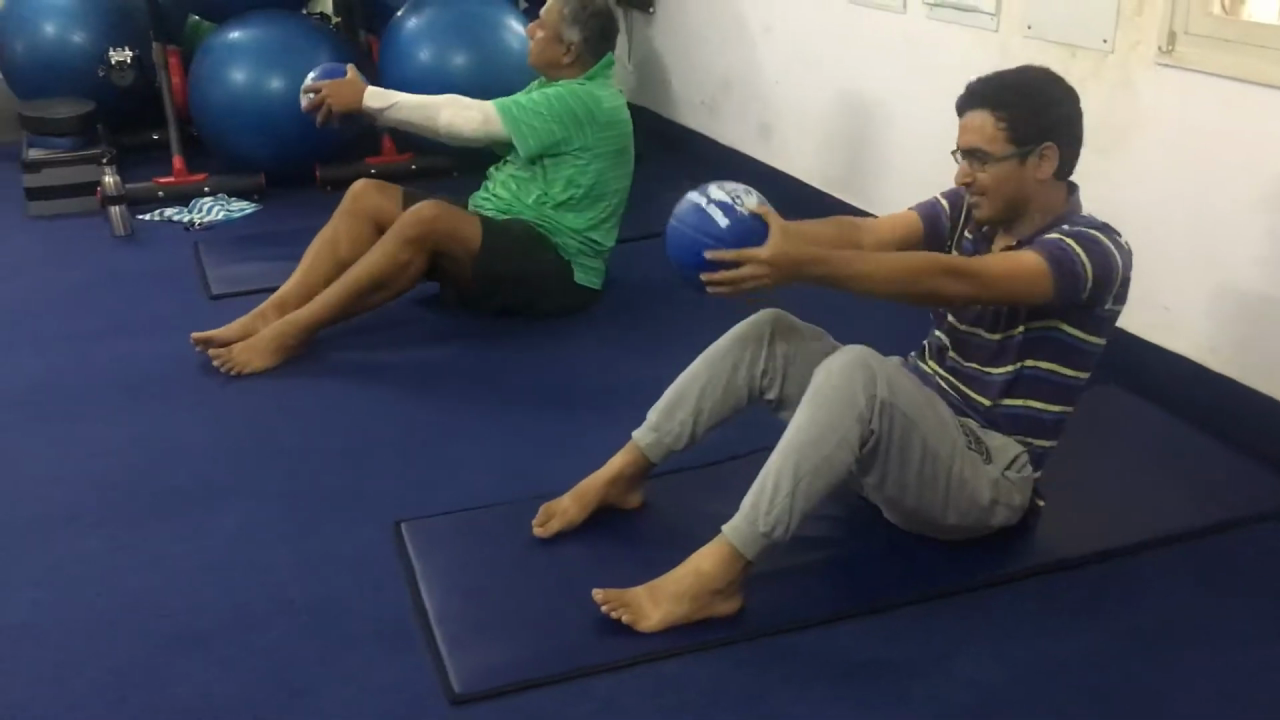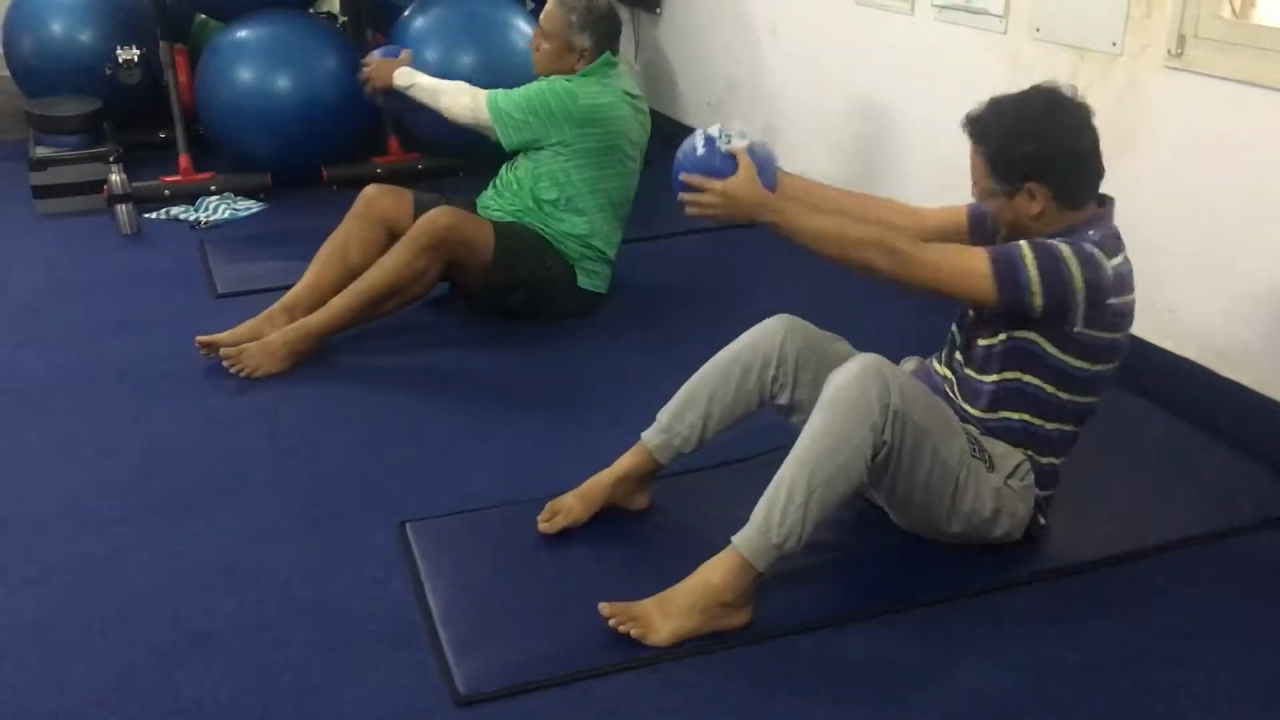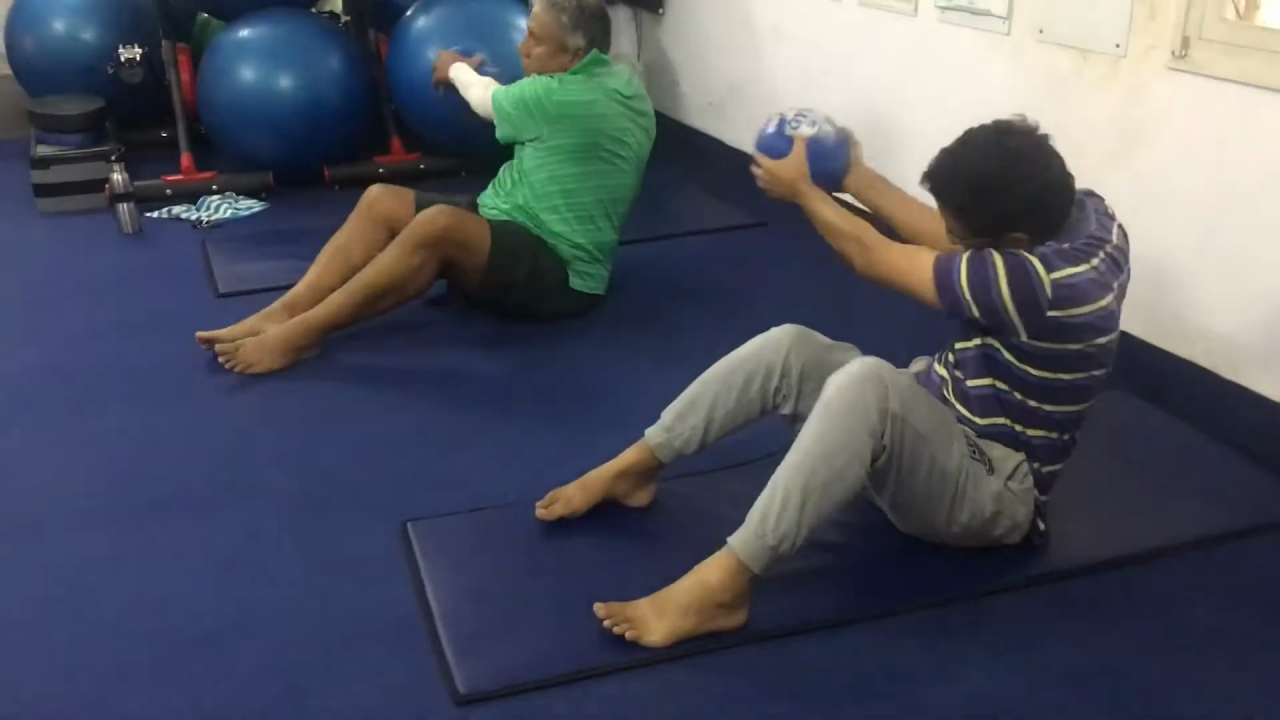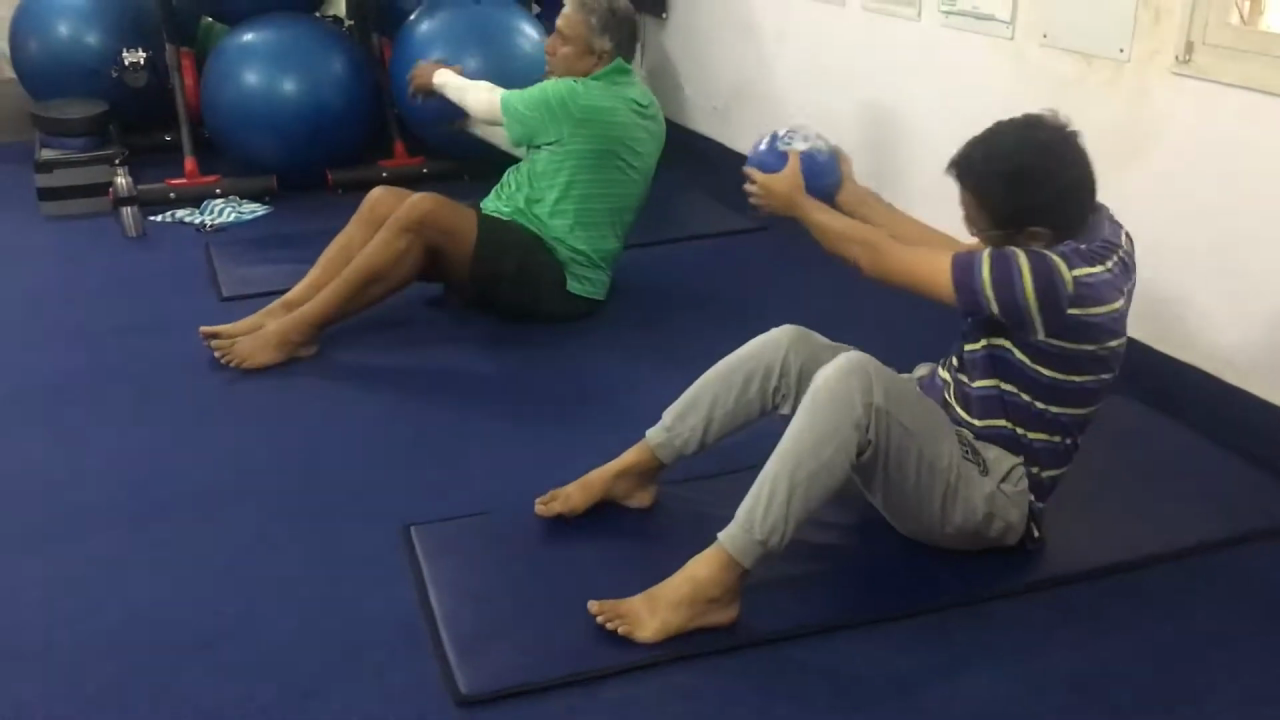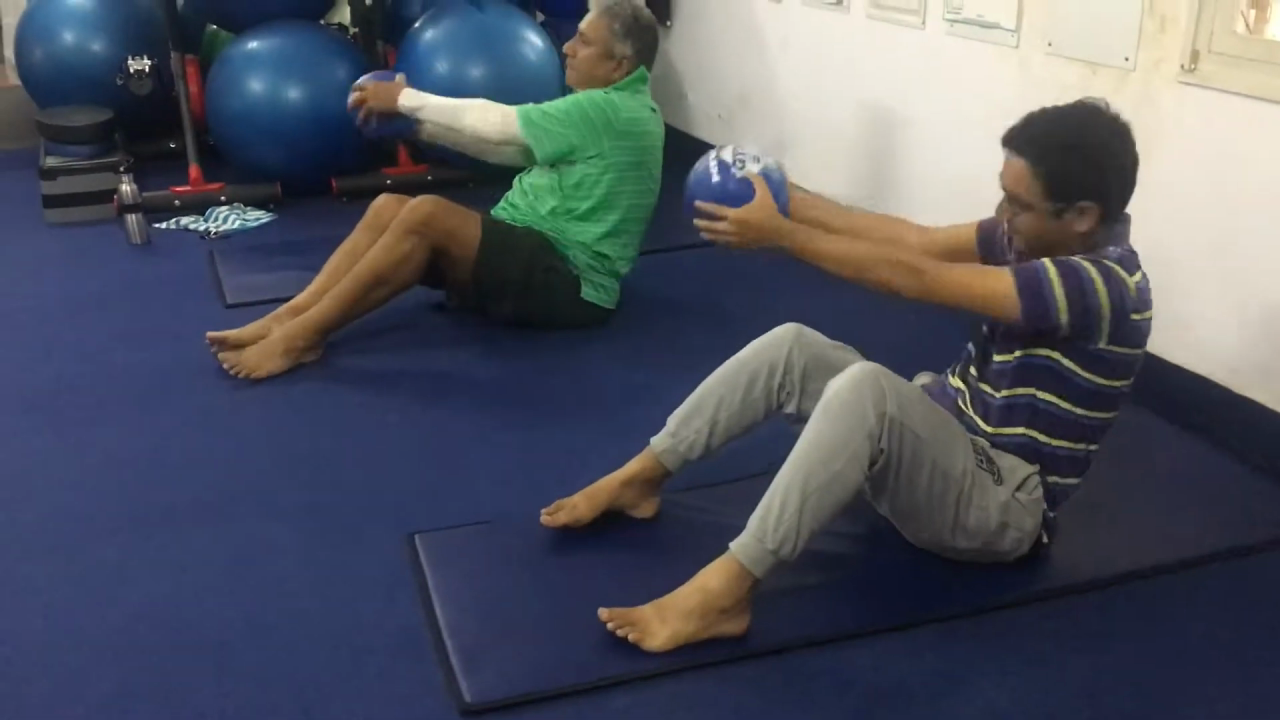
dt=0.2s
person 1, frame 1
left shoulder: (1092, 255)
right shoulder: (976, 209)
left elbow: (951, 279)
right elbow: (866, 237)
left wrist: (802, 264)
right wrist: (773, 237)
left hip: (984, 477)
right hip: (914, 418)
left knee: (855, 370)
right knee: (768, 333)
left ankle: (718, 573)
right ankle: (622, 475)
person 1, frame 2
left shoulder: (1074, 269)
right shoulder: (1065, 216)
left elbow: (896, 258)
right elbow: (917, 223)
left wrist: (763, 208)
right wrist: (771, 186)
left hip: (992, 484)
left knee: (864, 377)
right knee: (783, 337)
left ankle: (728, 583)
right ankle: (630, 474)
person 1, frame 3
left shoulder: (1028, 281)
right shoulder: (1087, 214)
left elbow: (872, 257)
right elbow: (959, 251)
left wrist: (801, 188)
right wrist: (858, 179)
left hip: (992, 489)
left knee: (864, 381)
right knee: (788, 348)
left ankle: (722, 585)
right ankle: (631, 469)
person 1, frame 4
left shoulder: (1046, 274)
right shoulder: (1086, 227)
left elbow: (882, 259)
right elbow: (954, 257)
left wrist: (798, 201)
right wrist: (851, 194)
left hip: (989, 494)
left knee: (853, 376)
right knee: (789, 348)
left ankle: (714, 582)
right ankle: (633, 470)
person 1, frame 5
left shoulder: (1101, 286)
right shoulder: (1036, 236)
left elbow: (912, 277)
right elbow: (915, 240)
left wrist: (777, 233)
right wrist: (785, 204)
left hip: (1000, 503)
right hip: (941, 435)
left knee: (866, 387)
right knee: (791, 347)
left ankle: (724, 592)
right ankle: (637, 480)
person 2, frame 1
left shoulder: (584, 104)
right shoulder: (574, 86)
left elbow: (473, 123)
right elbow: (482, 125)
left wrist: (367, 99)
right wrist: (375, 108)
left hip: (552, 268)
left knee: (427, 218)
right knee: (366, 196)
left ankle: (292, 333)
right ankle: (274, 312)
person 2, frame 2
left shoulder: (572, 100)
right shoulder: (608, 84)
left elbow: (473, 108)
right elbow: (494, 115)
left wrist: (399, 76)
left hip: (559, 270)
left knee: (442, 225)
right knee: (377, 201)
left ankle: (301, 338)
right ankle: (284, 315)
person 2, frame 3
left shoulder: (556, 97)
right shoulder: (625, 86)
left elbow: (489, 101)
left wrist: (456, 70)
left hip: (557, 272)
right hip: (524, 237)
left knee: (439, 224)
right knee: (382, 202)
left ankle: (301, 334)
right ankle: (284, 313)
person 2, frame 4
left shoulder: (577, 100)
right shoulder: (633, 98)
left elbow: (489, 105)
left wrist: (438, 77)
right wrist: (470, 122)
left hip: (555, 276)
right hip: (535, 246)
left knee: (424, 211)
right knee: (382, 202)
left ankle: (297, 331)
right ankle: (283, 311)
person 2, frame 5
left shoulder: (606, 111)
right shoulder: (612, 106)
left elbow: (497, 123)
right elbow: (513, 148)
left wrist: (404, 100)
right wrist: (420, 124)
left hip: (567, 282)
right hip: (532, 249)
left knee: (427, 214)
right knee: (387, 209)
left ankle: (302, 336)
right ankle: (289, 317)
